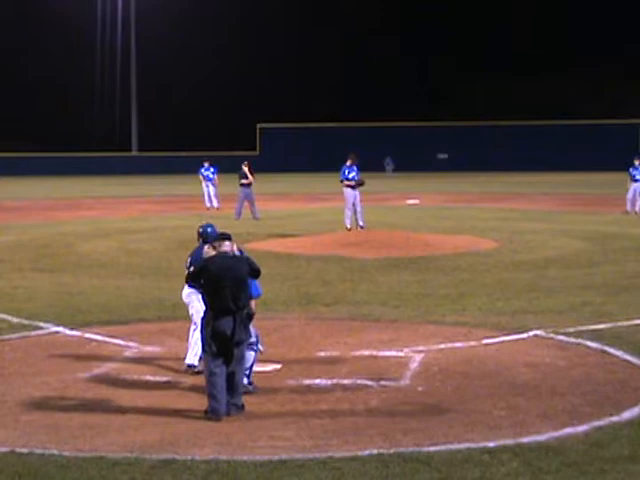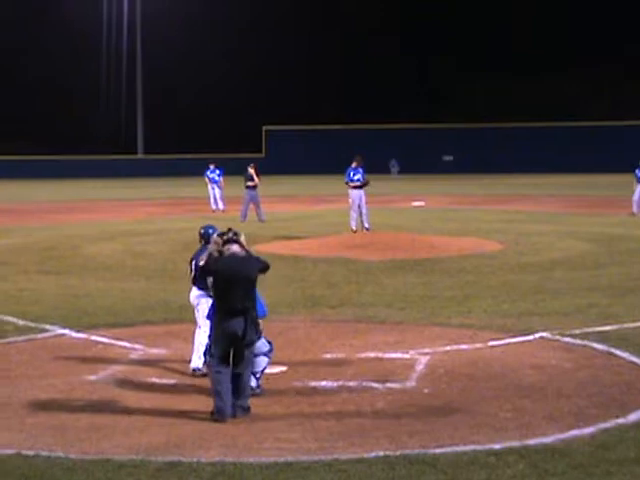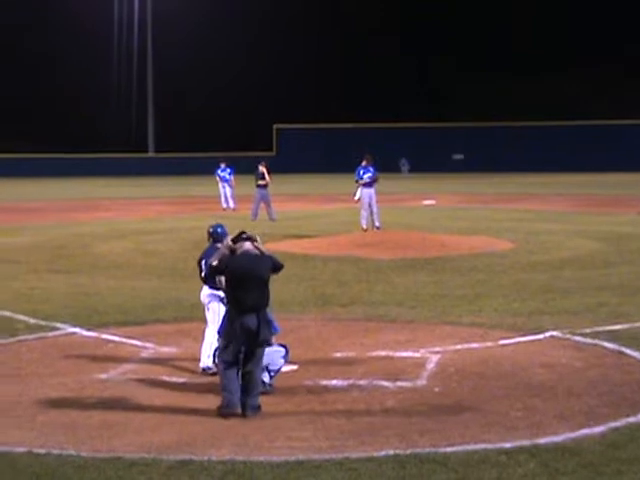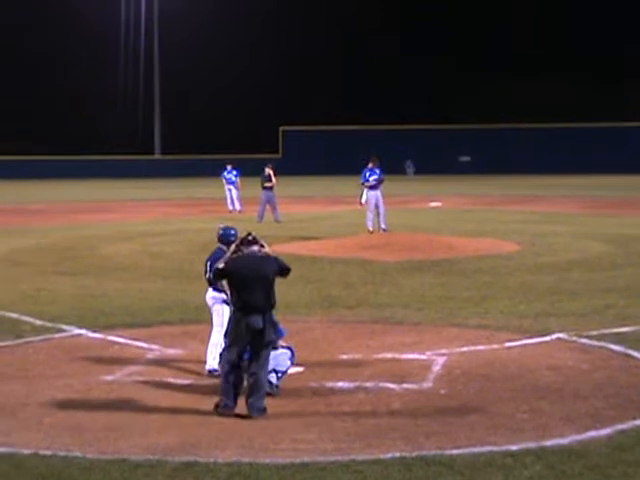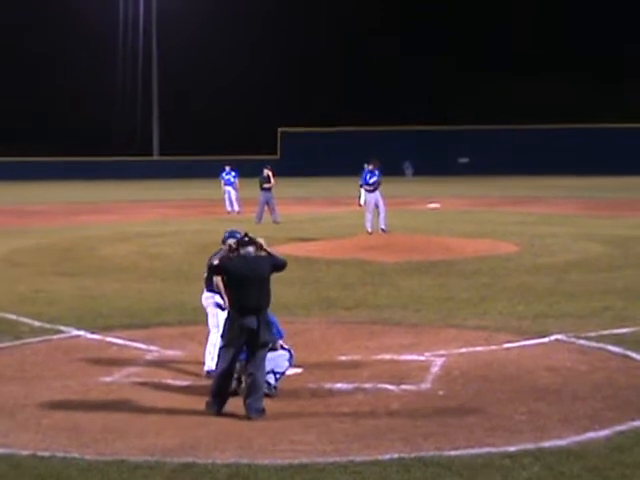
dt=0.2s
person 1, frame 1
left shoulder: (208, 263)
right shoulder: (244, 262)
left elbow: (194, 278)
right elbow: (256, 273)
left hip: (214, 321)
right hip: (237, 320)
left knee: (214, 366)
right knee: (235, 365)
left ankle: (216, 409)
right ankle: (234, 405)
person 1, frame 2
left shoulder: (217, 263)
right shoulder: (252, 262)
left elbow: (200, 267)
right elbow: (264, 266)
left wrist: (212, 249)
right wrist: (245, 249)
left hip: (224, 321)
right hip: (246, 321)
left knee: (219, 365)
right knee: (243, 366)
left ankle: (222, 409)
right ankle: (240, 407)
person 1, frame 3
left shoulder: (229, 261)
right shoulder: (265, 260)
left elbow: (211, 268)
right elbow: (279, 266)
left wrist: (224, 249)
right wrist: (261, 249)
left hip: (236, 318)
right hip: (259, 319)
left knee: (227, 361)
right knee: (253, 364)
left ankle: (230, 404)
right ankle: (250, 406)
person 1, frame 4
left shoulder: (234, 263)
right shoulder: (271, 263)
left elbow: (215, 274)
right elbow: (286, 270)
left wrist: (229, 255)
right wrist: (268, 254)
left hip: (241, 319)
right hip: (264, 320)
left knee: (231, 363)
right knee: (259, 366)
left ankle: (227, 405)
right ankle: (256, 408)
person 1, frame 5
left shoulder: (230, 263)
right shoulder: (265, 262)
left elbow: (213, 266)
right elbow: (283, 263)
left wrist: (227, 251)
right wrist: (265, 249)
left hip: (236, 320)
right hip: (259, 320)
left knee: (226, 363)
right knee: (256, 366)
left ankle: (215, 405)
right ankle: (254, 409)
person 2, frame 1
left shoulder: (196, 252)
right shoulder: (204, 254)
left hip: (191, 290)
right hip: (196, 293)
left knee: (197, 325)
right knee: (203, 326)
left ankle: (192, 357)
right ankle: (191, 362)
person 2, frame 2
left shoulder: (197, 254)
left elbow: (194, 275)
right elbow: (210, 279)
left hip: (196, 292)
right hip: (204, 295)
left knee: (202, 328)
right knee: (206, 330)
left ankle: (201, 359)
right ankle: (196, 365)
person 2, frame 3
left shoulder: (205, 253)
left elbow: (204, 275)
right elbow: (219, 277)
right wrist: (227, 293)
left hip: (207, 290)
right hip: (215, 293)
left knee: (212, 327)
right knee: (215, 328)
left ankle: (211, 357)
right ankle: (206, 364)
person 2, frame 4
left shoulder: (213, 255)
right shoulder: (222, 256)
right elbow: (221, 279)
right wrist: (229, 296)
left hip: (214, 294)
right hip: (219, 295)
left knee: (220, 329)
right knee: (220, 330)
left ankle: (217, 359)
right ankle: (212, 366)
person 2, frame 5
left shoulder: (217, 257)
right shoulder: (221, 257)
right elbow: (216, 280)
right wrist: (226, 299)
left hip: (212, 296)
right hip: (214, 297)
left knee: (220, 327)
right knee: (217, 332)
right ankle: (210, 368)
